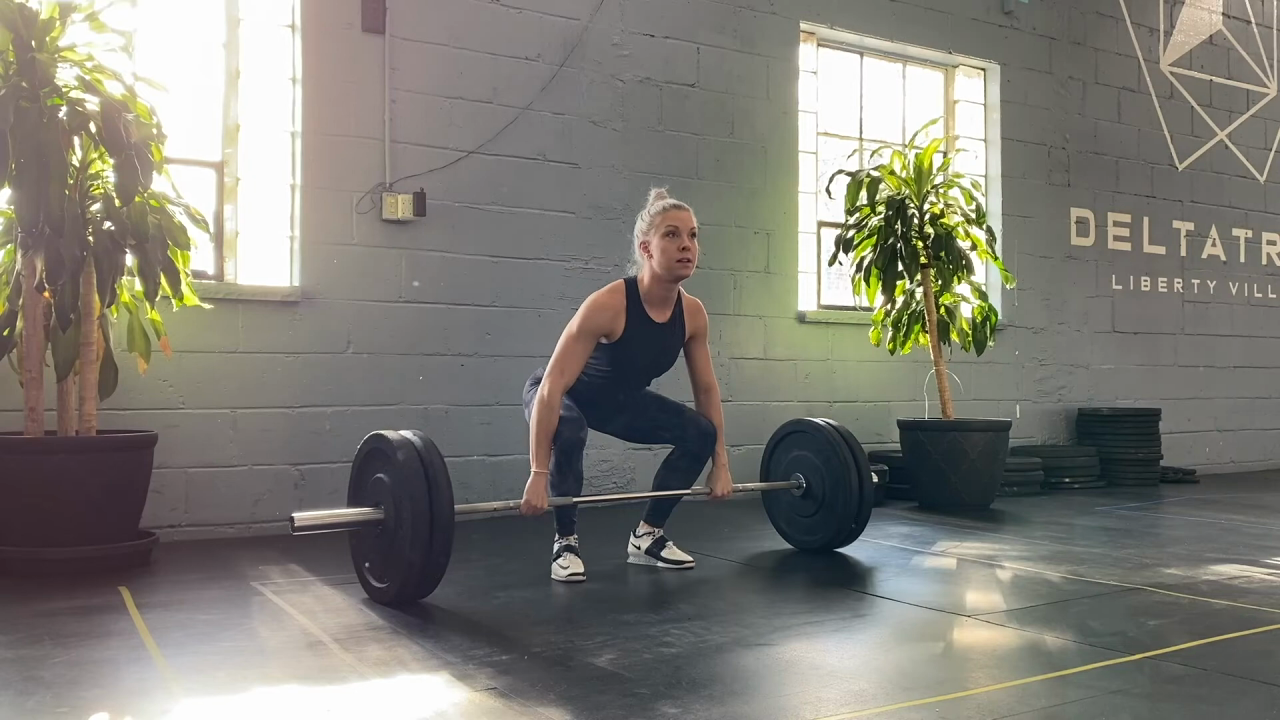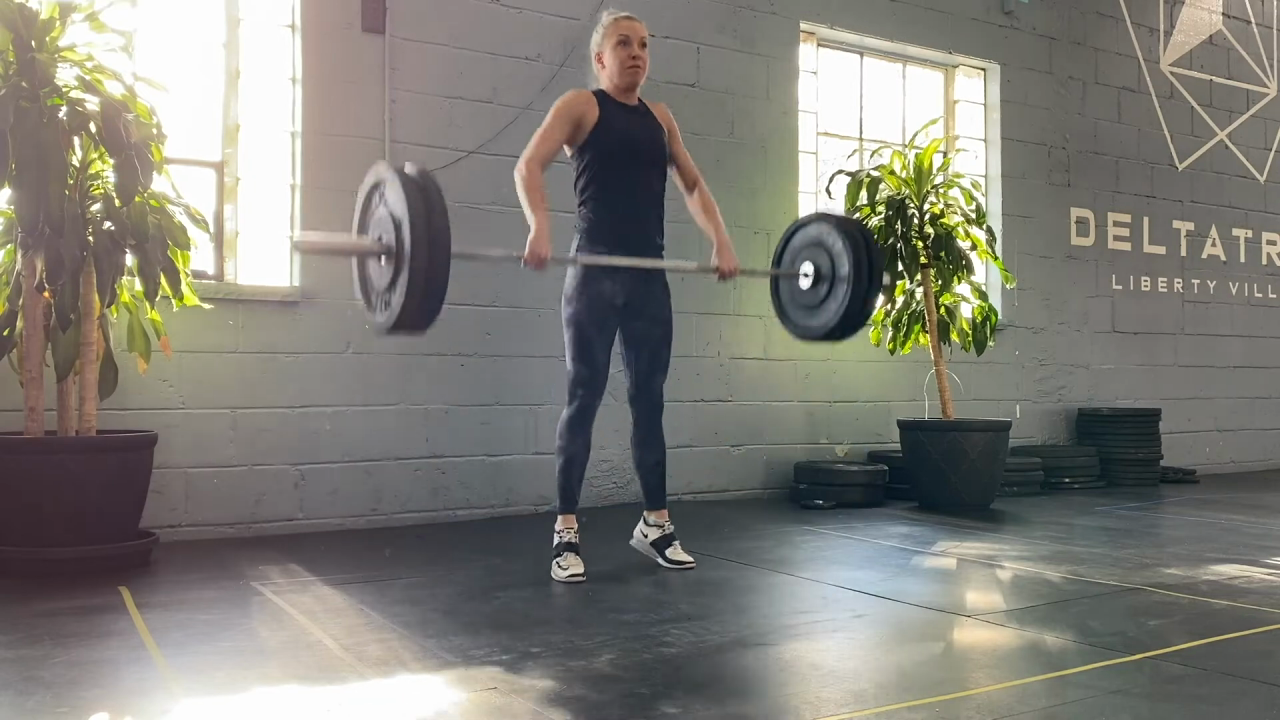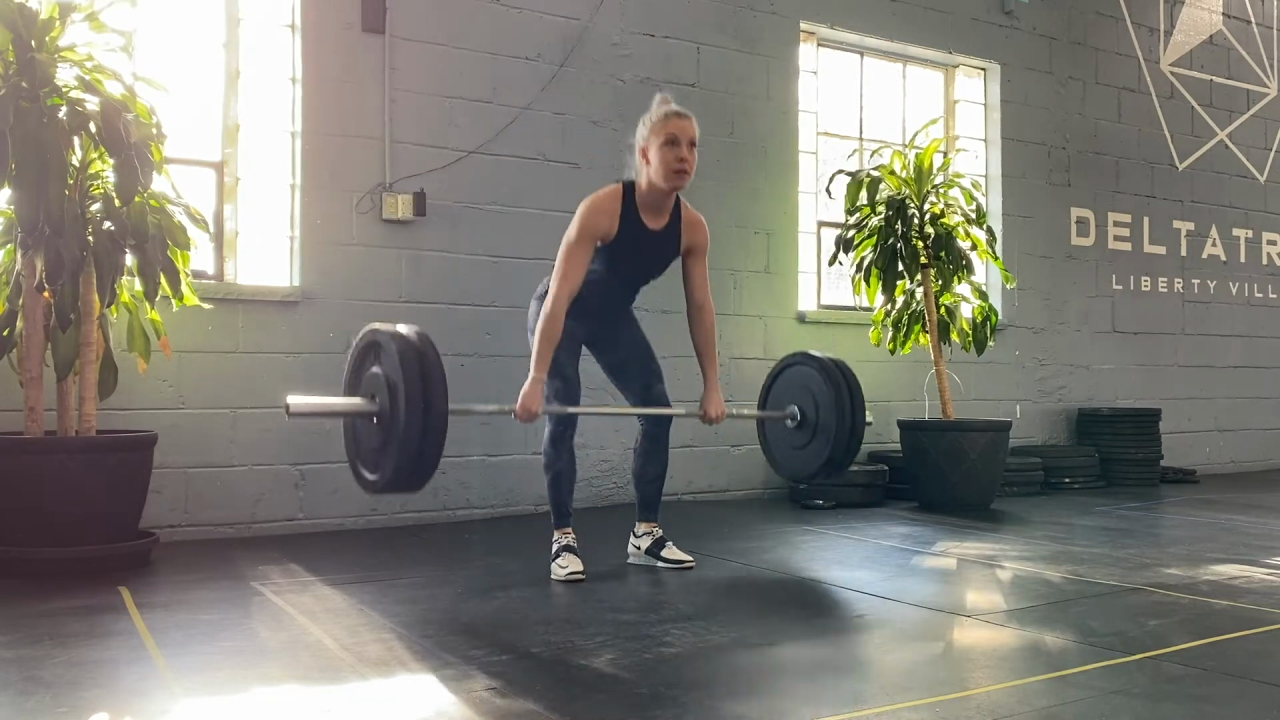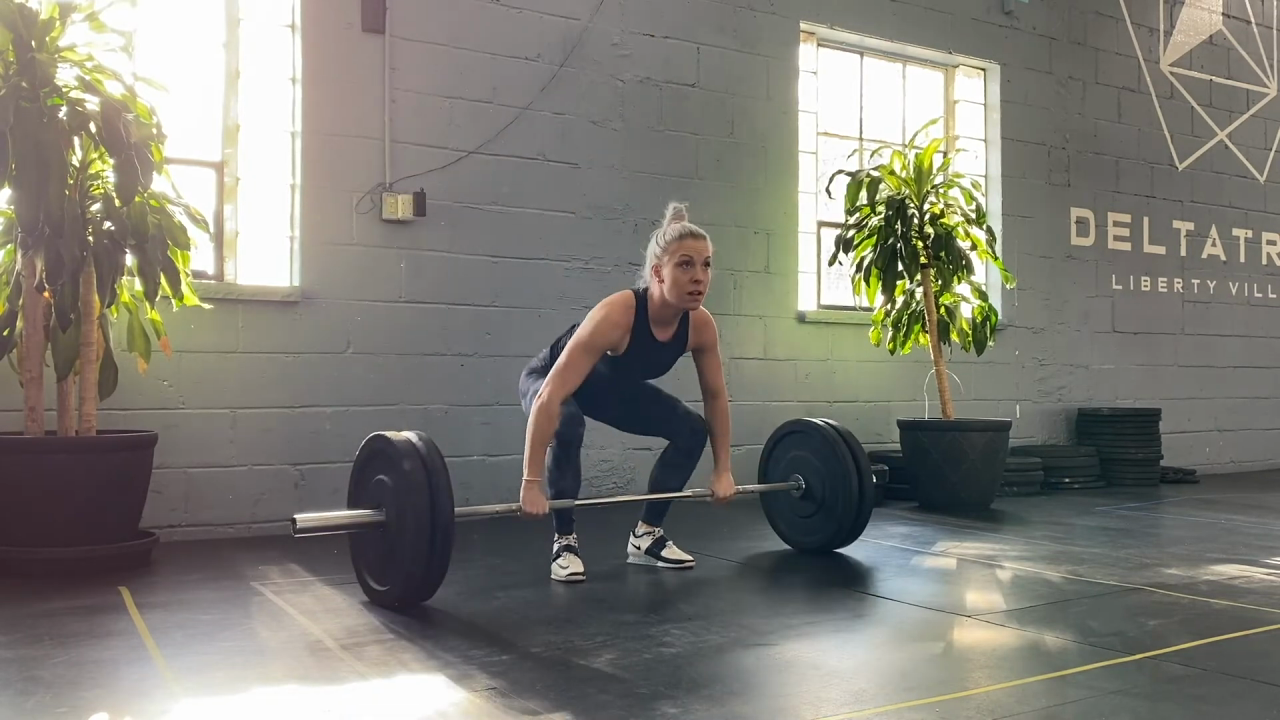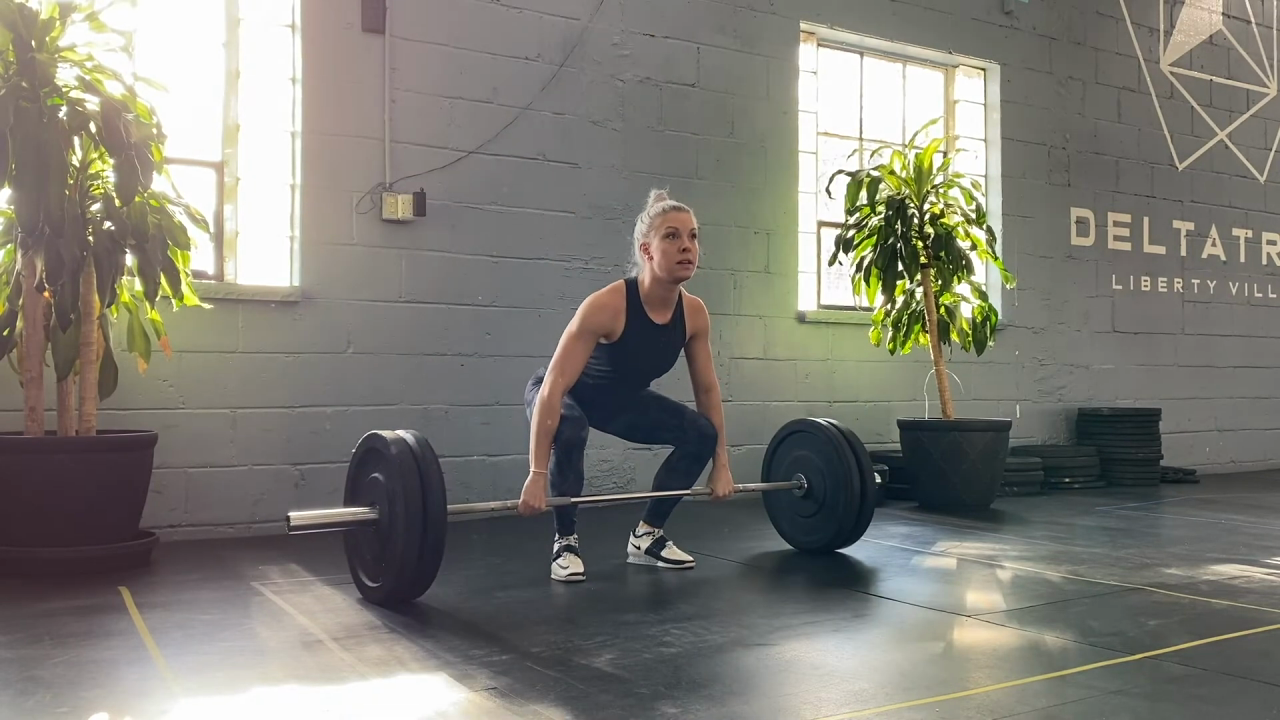
dt=1s
person 1, frame 1
left shoulder: (693, 314)
right shoulder: (606, 306)
left elbow: (706, 389)
right elbow: (552, 388)
left wrist: (720, 462)
right wrist: (538, 474)
left hip: (622, 400)
right hip: (568, 397)
left knee: (701, 432)
right knee: (569, 431)
left ankle: (648, 535)
right ankle: (565, 543)
person 1, frame 2
left shoulder: (656, 116)
right shoulder: (580, 106)
left elbow: (693, 185)
right elbow: (529, 166)
left wrist: (720, 239)
right wrist: (539, 226)
left hip: (650, 272)
right hip: (597, 268)
left knee: (649, 400)
right knee: (585, 395)
left ankle: (655, 523)
right ankle: (566, 531)
person 1, frame 3
left shoulder: (693, 227)
right shoulder: (603, 208)
left elbow: (700, 309)
right elbow: (558, 297)
left wrist: (712, 387)
right wrist: (536, 381)
left hip: (614, 317)
right hip: (563, 314)
left knee: (658, 412)
right knee: (562, 412)
left ankle: (645, 535)
right ankle: (563, 539)
person 1, frame 4
left shoulder: (701, 325)
right shoulder: (615, 316)
left elbow: (716, 396)
right elbow: (549, 398)
left wrist: (723, 469)
right wrist: (532, 482)
left hip: (616, 387)
right hip: (549, 380)
left knee: (693, 430)
right knee: (567, 427)
left ankle: (647, 535)
right ankle: (565, 541)
person 1, frame 5
left shoulder: (694, 313)
right shoulder: (606, 306)
left elbow: (708, 389)
right elbow: (552, 390)
left wrist: (721, 463)
right wrist: (537, 474)
left hip: (623, 397)
right hip: (568, 394)
left knee: (701, 433)
right knee: (569, 430)
left ankle: (647, 536)
right ankle: (565, 542)
